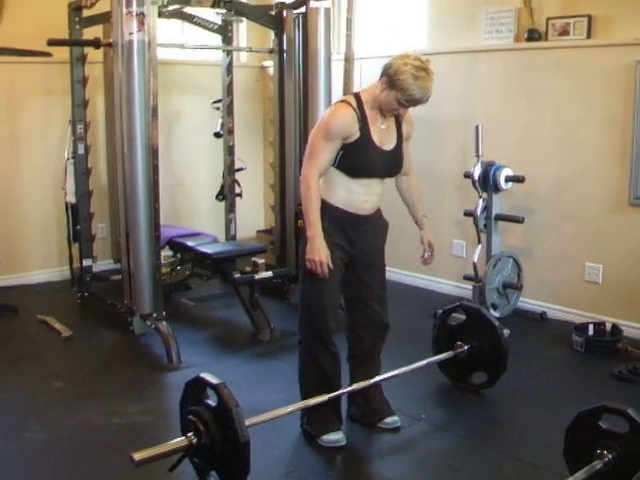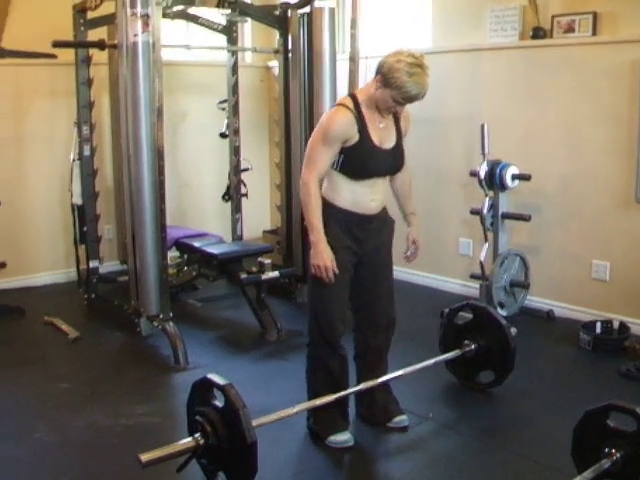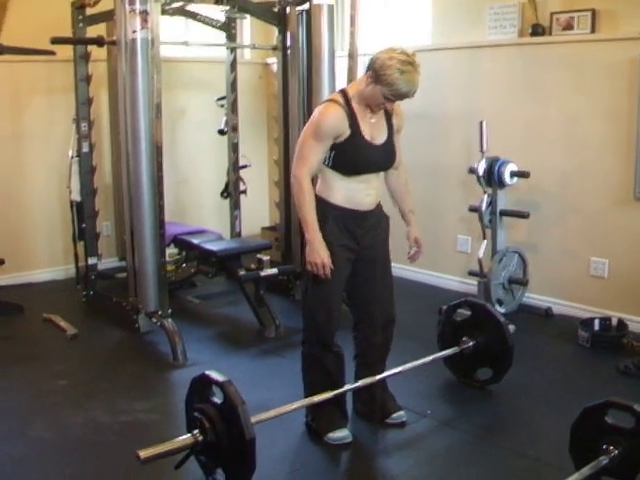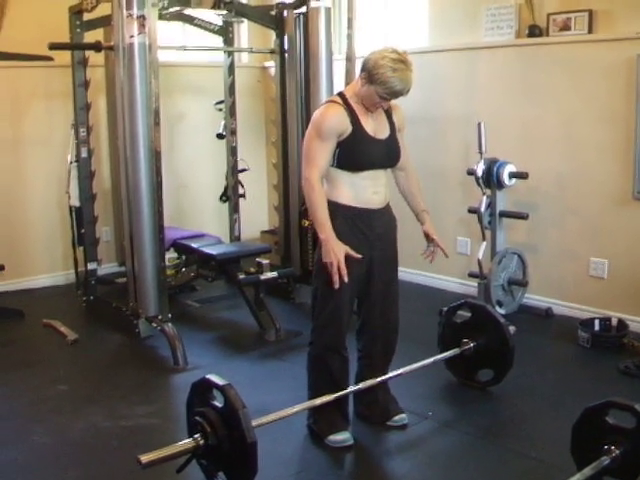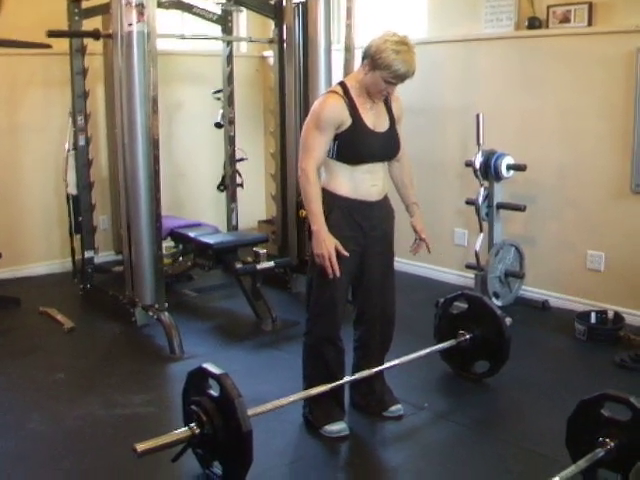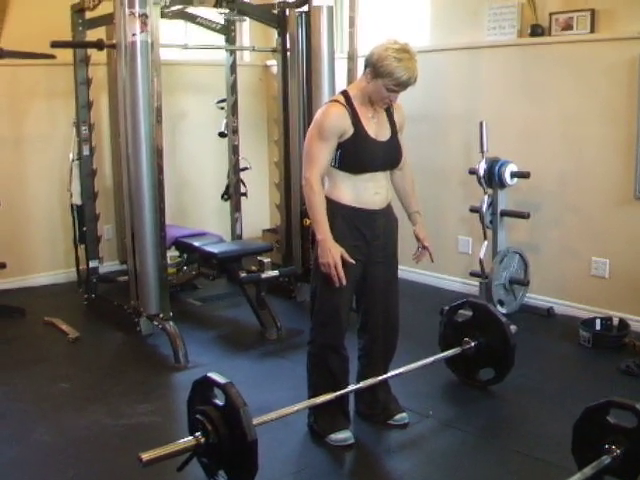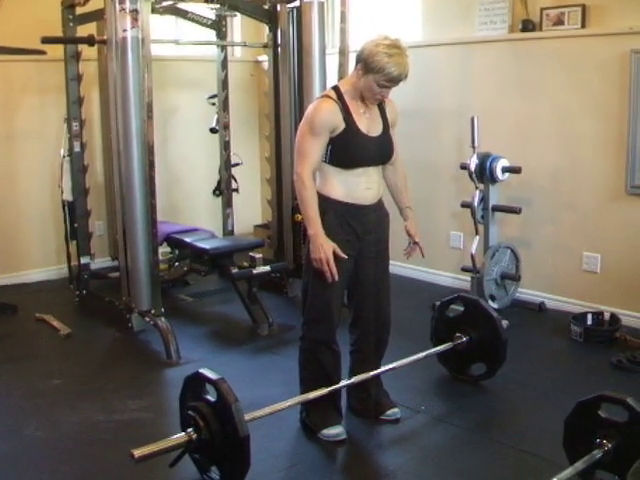
dt=0.7s
person 1, frame 1
left shoulder: (402, 123)
right shoulder: (343, 115)
left elbow: (405, 175)
right elbow: (309, 175)
left wrist: (423, 225)
right wrist: (315, 238)
left hip: (370, 227)
right hip: (330, 225)
left knee: (372, 320)
right knee: (320, 324)
left ankle: (367, 403)
right ankle: (320, 417)
person 1, frame 2
left shoulder: (399, 118)
right shoulder: (342, 118)
right elbow: (309, 180)
left wrist: (411, 222)
right wrist: (318, 242)
left hip: (377, 228)
right hip: (337, 227)
left knee: (379, 319)
right knee: (328, 325)
left ankle: (376, 403)
right ankle: (327, 418)
person 1, frame 3
left shoulder: (393, 116)
right shoulder: (332, 113)
right elbow: (301, 176)
left wrist: (411, 221)
right wrist: (313, 239)
left hip: (373, 223)
right hip: (332, 224)
left knee: (379, 316)
right knee: (324, 324)
left ankle: (374, 399)
right ankle: (324, 414)
person 1, frame 4
left shoulder: (393, 115)
right shoulder: (332, 115)
left elbow: (403, 170)
right elbow: (311, 178)
left wrist: (424, 219)
right wrist: (327, 238)
left hip: (382, 224)
right hip: (342, 225)
left knee: (383, 319)
right knee: (332, 325)
left ankle: (374, 400)
right ankle: (326, 416)
person 1, frame 5
left shoulder: (392, 104)
right shoulder: (332, 105)
right elbow: (308, 168)
left wrist: (414, 213)
right wrist: (319, 230)
left hip: (378, 216)
right hip: (338, 216)
left knee: (380, 310)
right knee: (327, 316)
left ankle: (370, 390)
right ankle: (322, 406)
person 1, frame 6
left shoulder: (394, 113)
right shoulder: (335, 114)
right elbow: (312, 178)
left wrist: (416, 220)
right wrist: (324, 239)
left hip: (382, 224)
right hip: (342, 225)
left knee: (384, 318)
right knee: (331, 324)
left ankle: (375, 398)
right ankle: (327, 414)
person 1, frame 7
left shoulder: (386, 109)
right shoulder: (326, 109)
right elbow: (303, 173)
left wrist: (408, 216)
right wrist: (316, 235)
left hip: (373, 220)
right hip: (334, 220)
left knee: (375, 314)
right knee: (323, 319)
left ankle: (367, 394)
right ankle: (319, 409)
